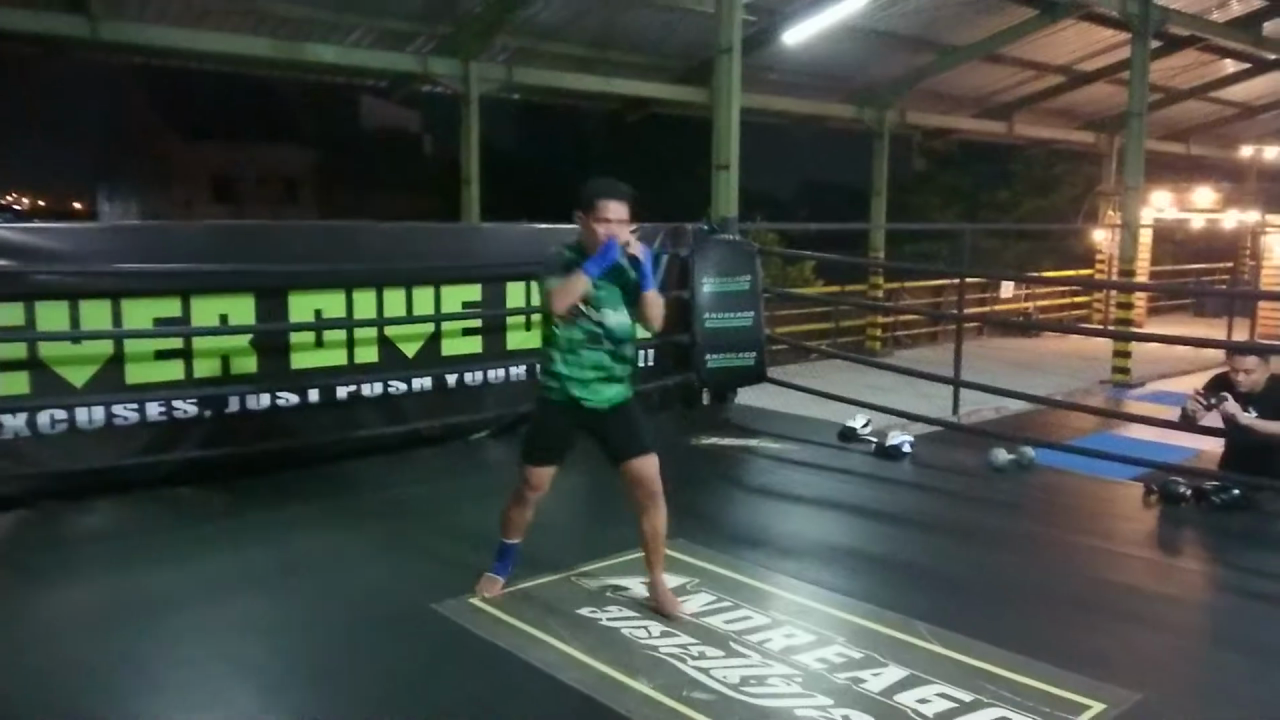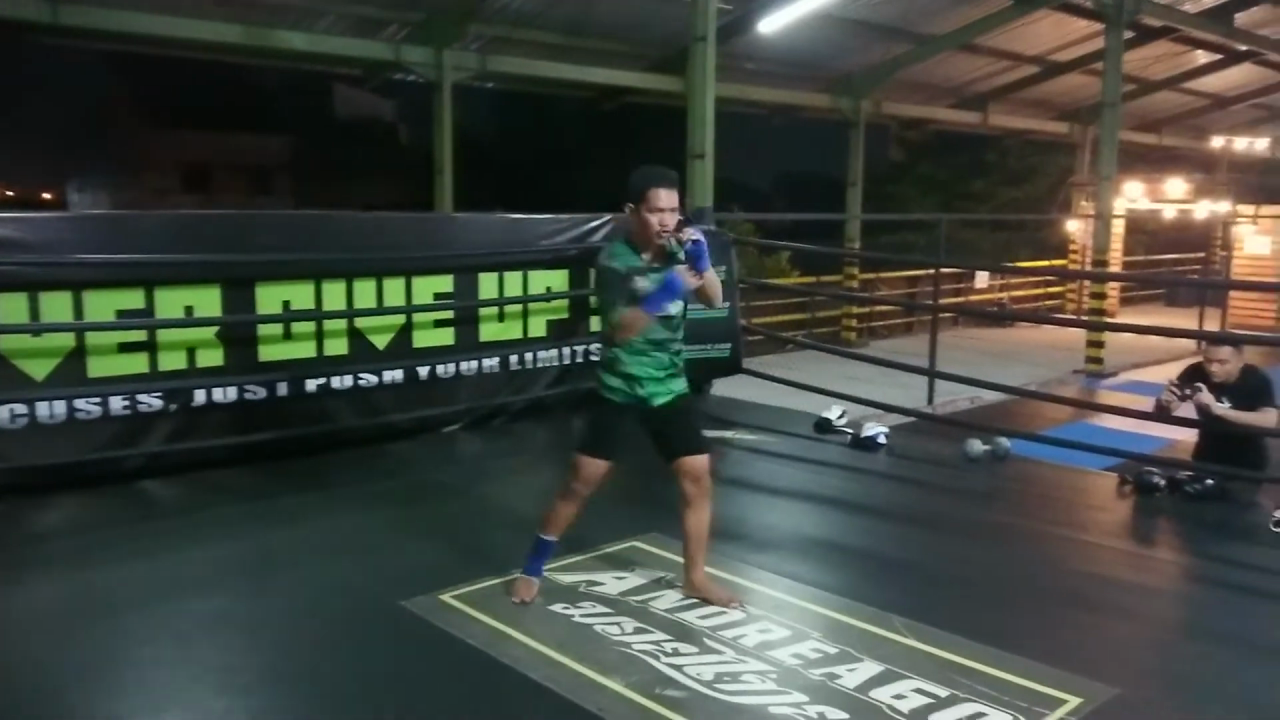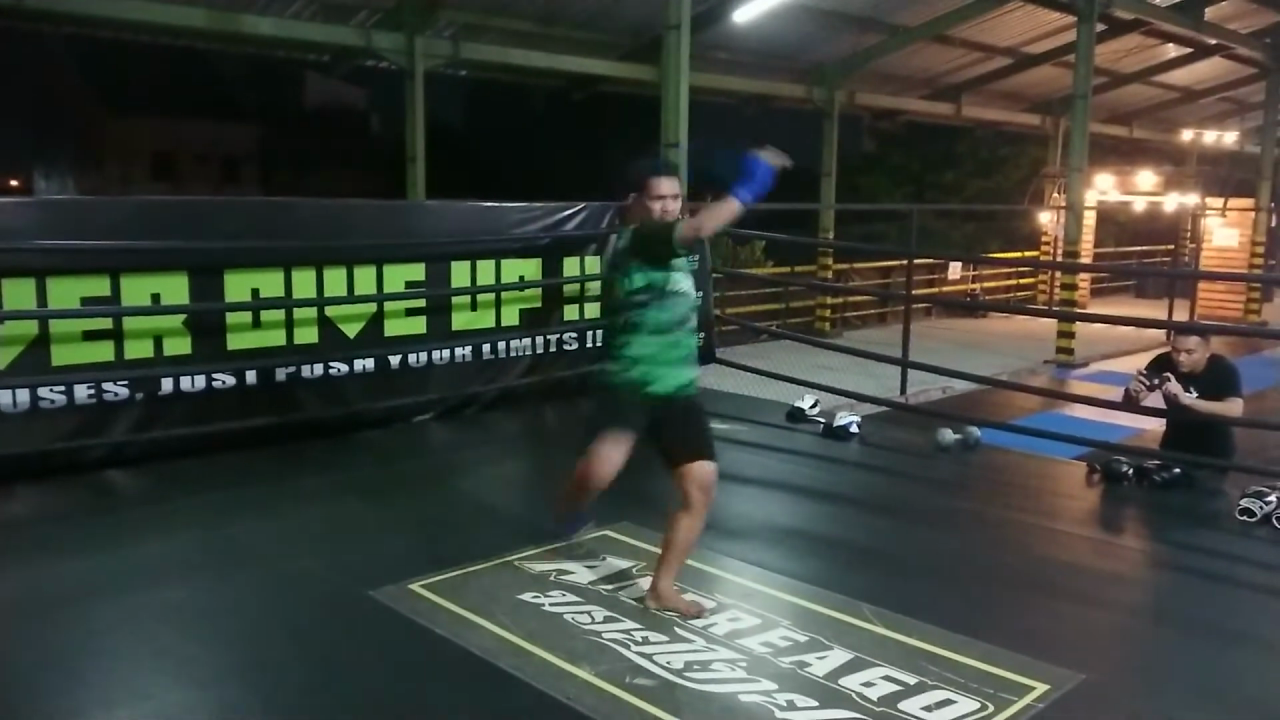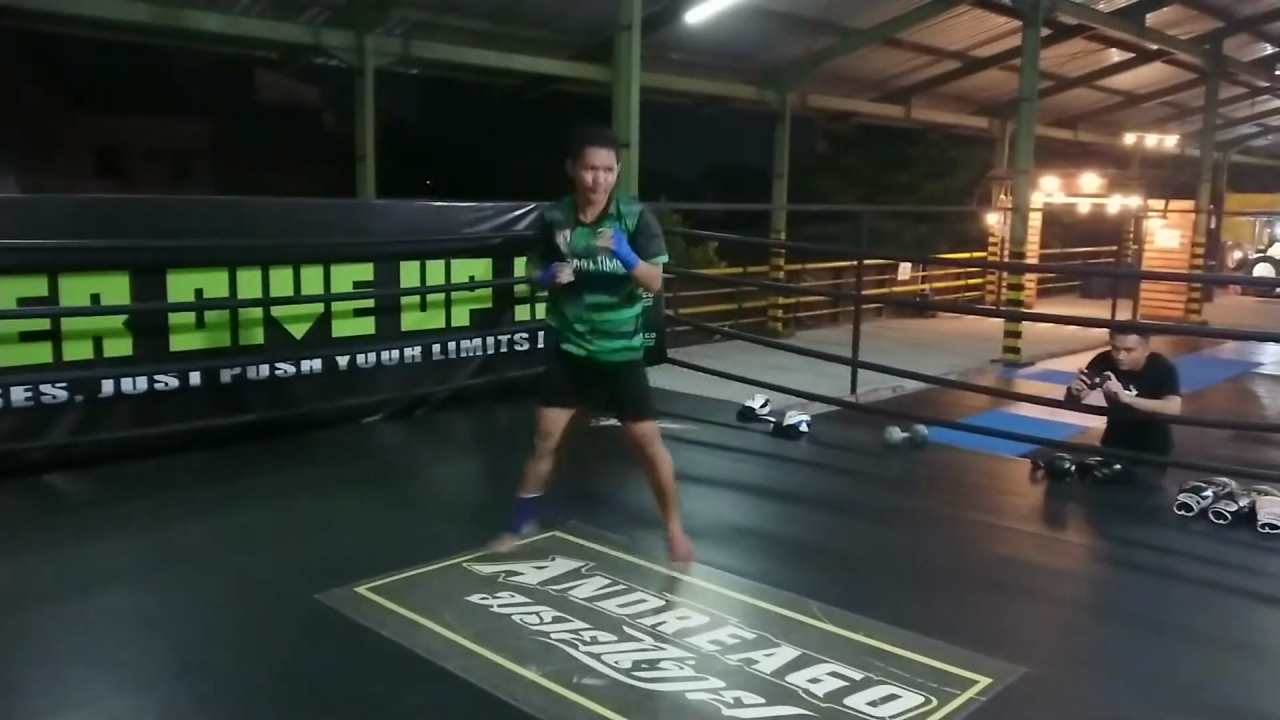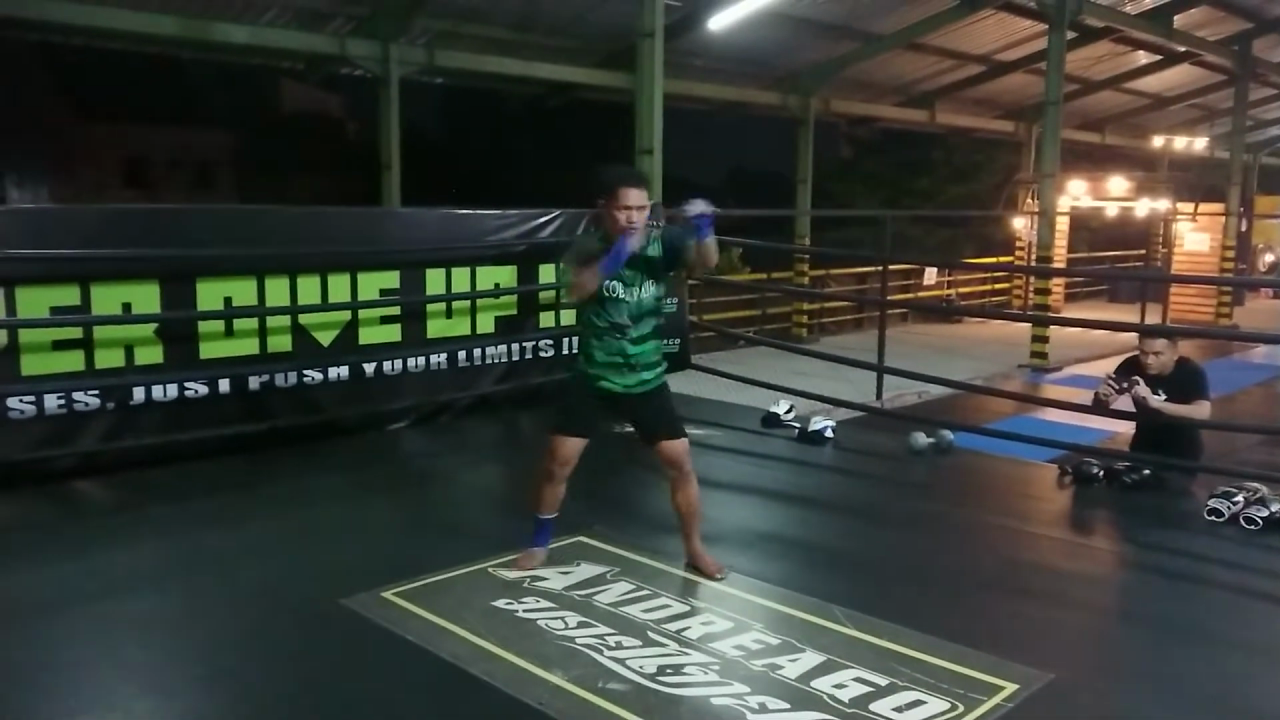
dt=1s
person 1, frame 1
left shoulder: (631, 265)
right shoulder: (562, 260)
left elbow: (654, 321)
right elbow: (556, 305)
left wrist: (645, 269)
right wrist: (599, 260)
left hip: (614, 398)
right hip: (561, 397)
left knee: (650, 485)
right knee: (530, 489)
left ankle: (657, 583)
right ankle: (502, 565)
person 1, frame 2
left shoulder: (676, 251)
right shoulder: (614, 262)
left elbow: (714, 297)
right elbow: (622, 330)
left wrist: (700, 256)
right wrist: (663, 292)
left hip: (671, 390)
right hip: (621, 391)
left knee: (698, 480)
right knee: (581, 481)
left ankle: (695, 576)
right ankle: (534, 567)
person 1, frame 3
left shoulder: (674, 259)
right shoulder: (640, 239)
right elbow: (694, 229)
right wrist: (748, 186)
left hip: (678, 390)
right hip: (635, 382)
left knee: (701, 488)
right knee: (599, 473)
left ankle: (664, 587)
right ankle: (572, 516)
person 1, frame 4
left shoulder: (635, 217)
right shoulder: (554, 219)
left elbow: (653, 281)
right elbow: (536, 278)
left wrist: (623, 251)
right wrist: (551, 276)
left hip: (621, 351)
right hip: (571, 350)
left knee: (647, 442)
right knee: (545, 437)
left ankle: (672, 525)
right ankle: (524, 518)
person 1, frame 5
left shoulder: (660, 243)
right shoulder: (588, 246)
left elbow: (705, 263)
right elbow: (577, 289)
left wrist: (701, 225)
right wrist: (617, 254)
left hip: (646, 381)
right hip: (593, 379)
left knee: (680, 465)
right knee: (558, 463)
left ankle: (694, 549)
right ankle: (541, 540)
